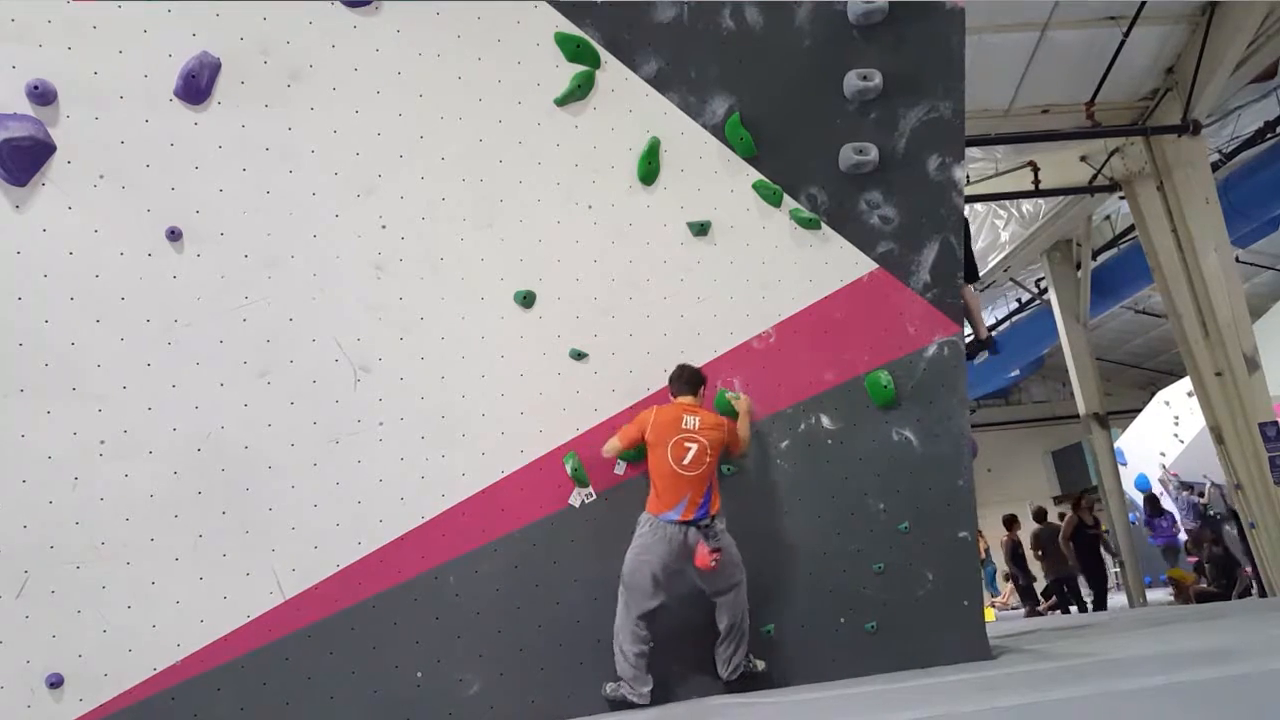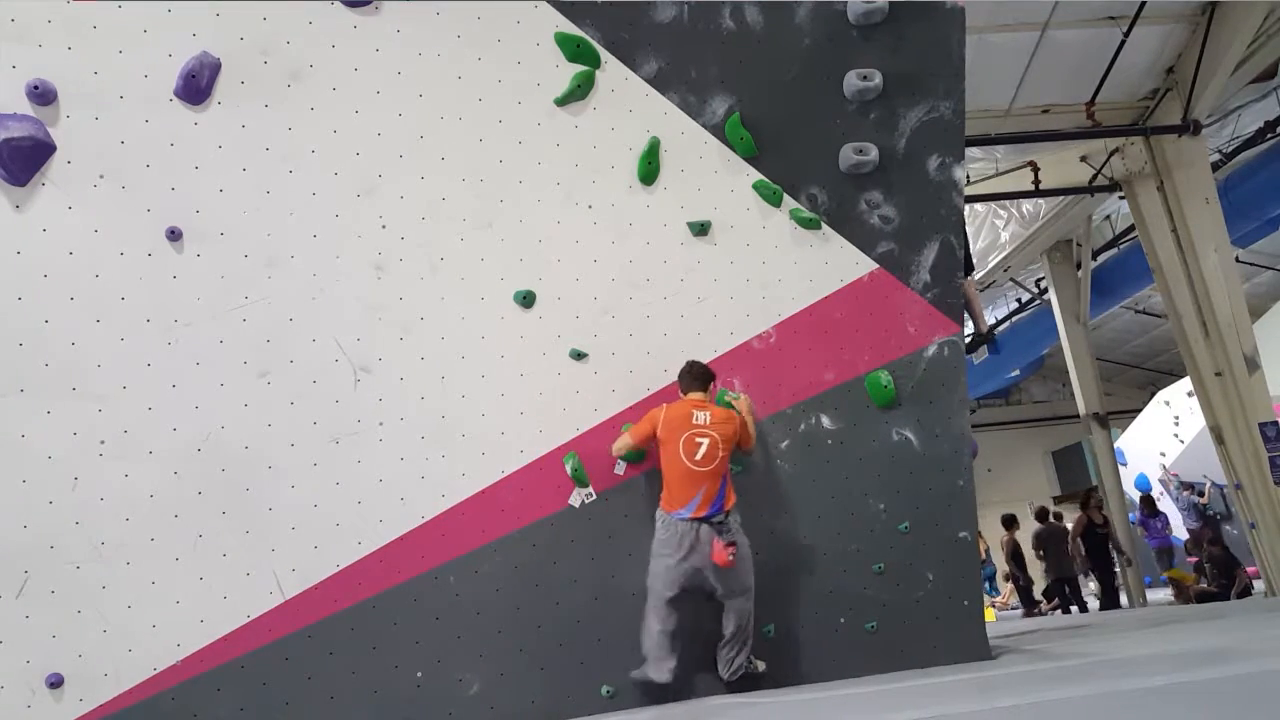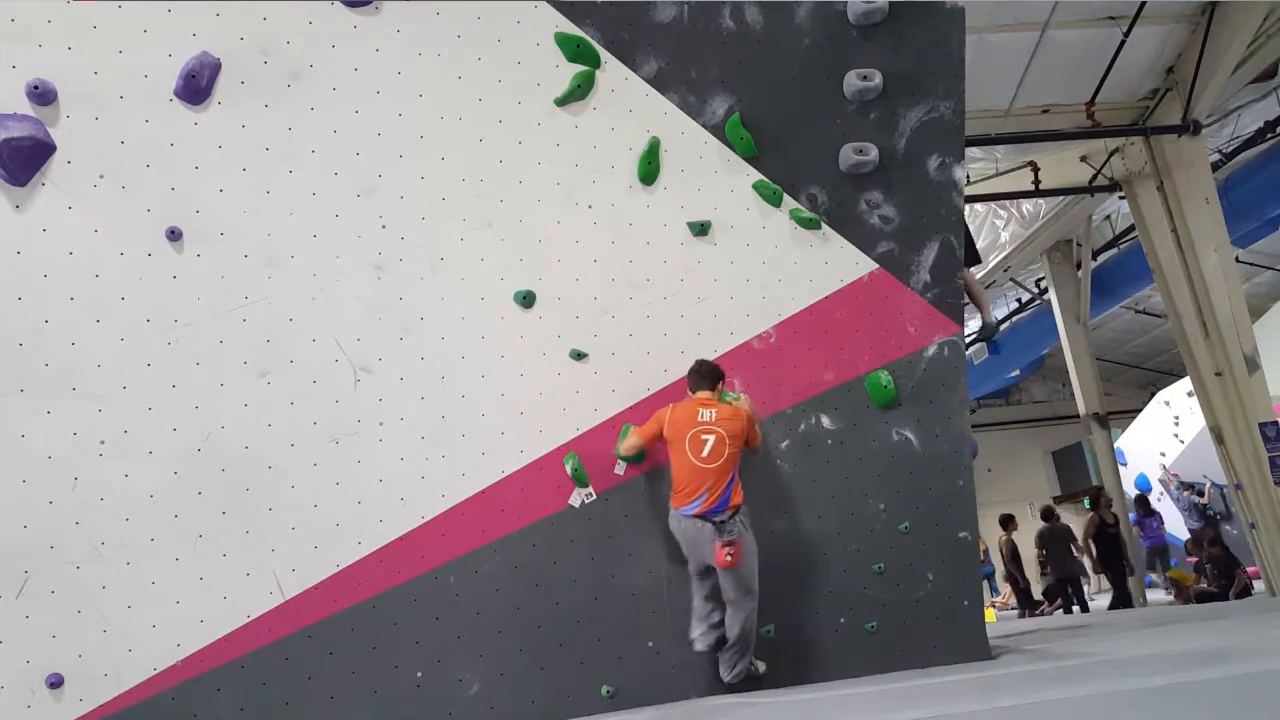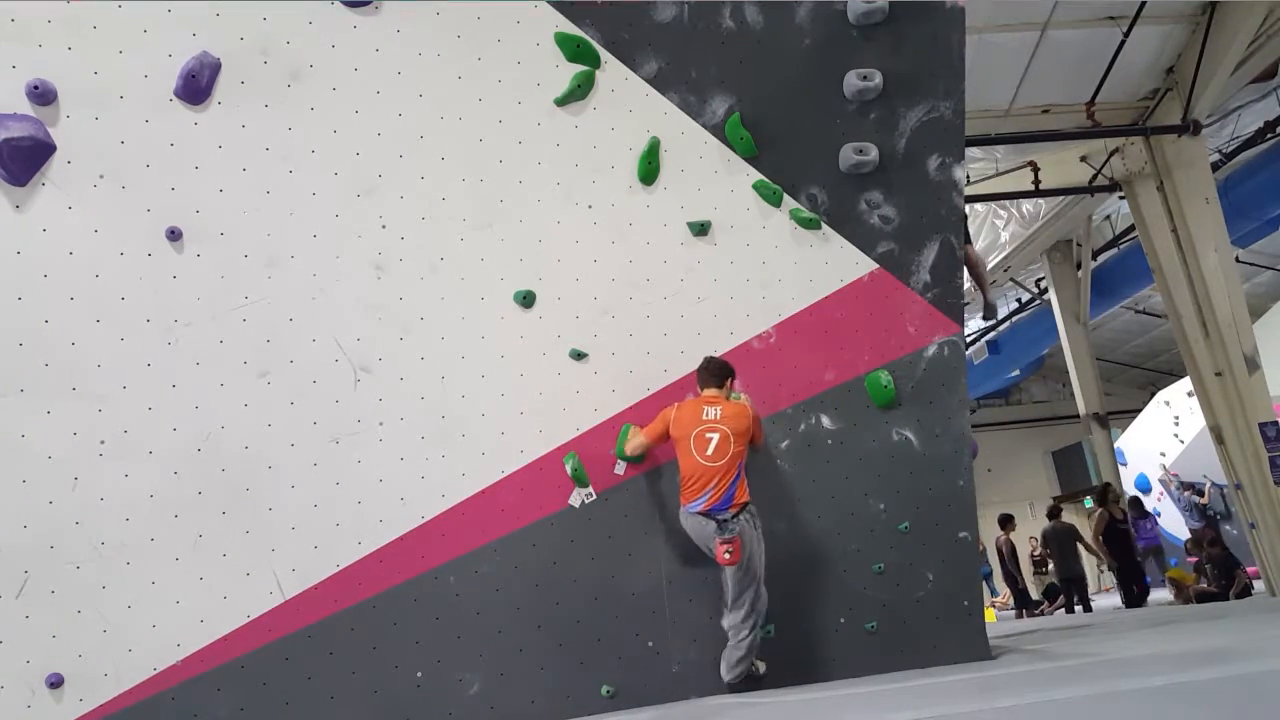
dt=0.2s
person 1, frame 1
left shoulder: (653, 417)
right shoulder: (720, 424)
left elbow: (608, 451)
right elbow: (740, 447)
left wrist: (627, 435)
right wrist: (744, 413)
left hip: (659, 528)
right hip: (705, 530)
left knee: (633, 606)
right knee: (731, 590)
left ankle: (633, 686)
right ankle: (733, 667)
person 1, frame 2
left shoulder: (663, 414)
right shoulder: (731, 418)
left elbow: (618, 450)
right elbow: (749, 444)
left wrist: (633, 434)
right wrist: (746, 413)
left hip: (675, 523)
right hip: (720, 524)
left knee: (662, 595)
right knee: (738, 595)
left ankle: (658, 667)
right ankle: (734, 667)
person 1, frame 3
left shoulder: (669, 414)
right shoulder: (739, 416)
left elbow: (625, 450)
right elbow: (754, 443)
left wrist: (633, 433)
left hip: (684, 519)
right hip: (727, 522)
left knee: (702, 572)
right knee: (742, 596)
left ankle: (705, 635)
right ankle: (736, 670)
person 1, frame 4
left shoulder: (676, 413)
right shoulder: (744, 413)
left elbow: (632, 450)
right elbow: (758, 442)
left wrist: (633, 434)
left hip: (692, 516)
right hip: (734, 518)
left knee: (737, 573)
right knee: (748, 596)
left ankle: (732, 622)
right ankle: (737, 670)
